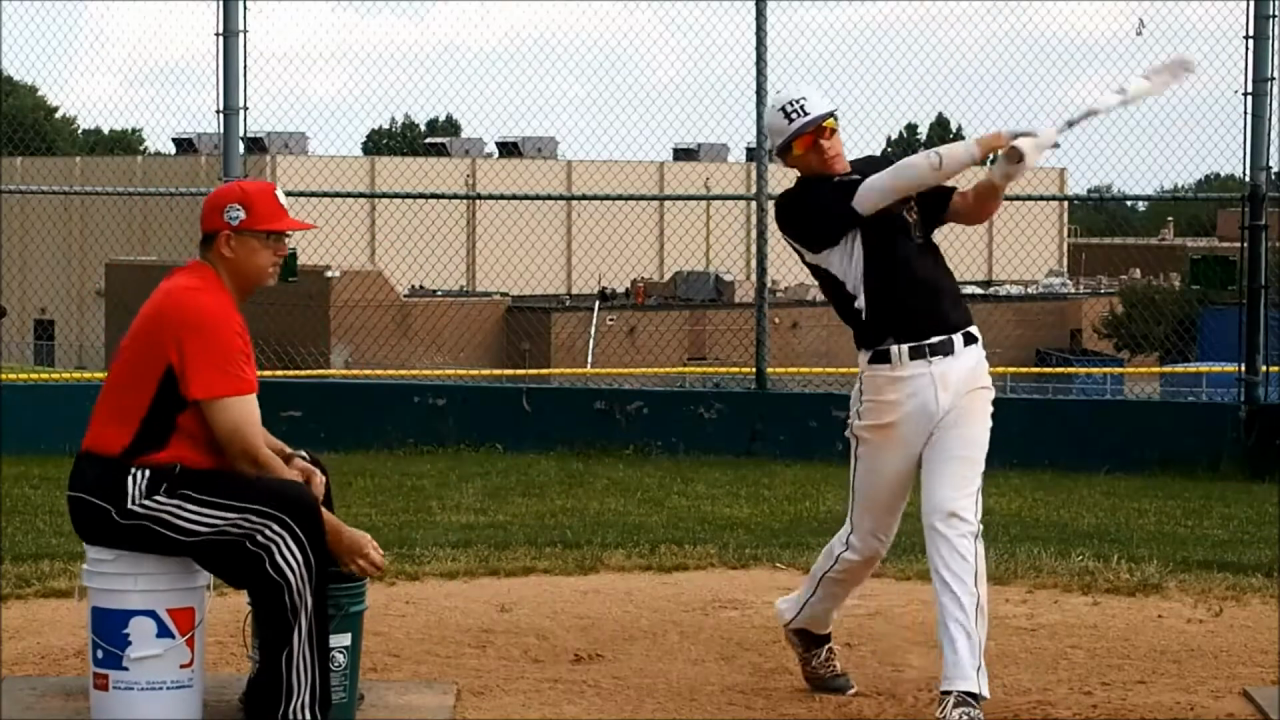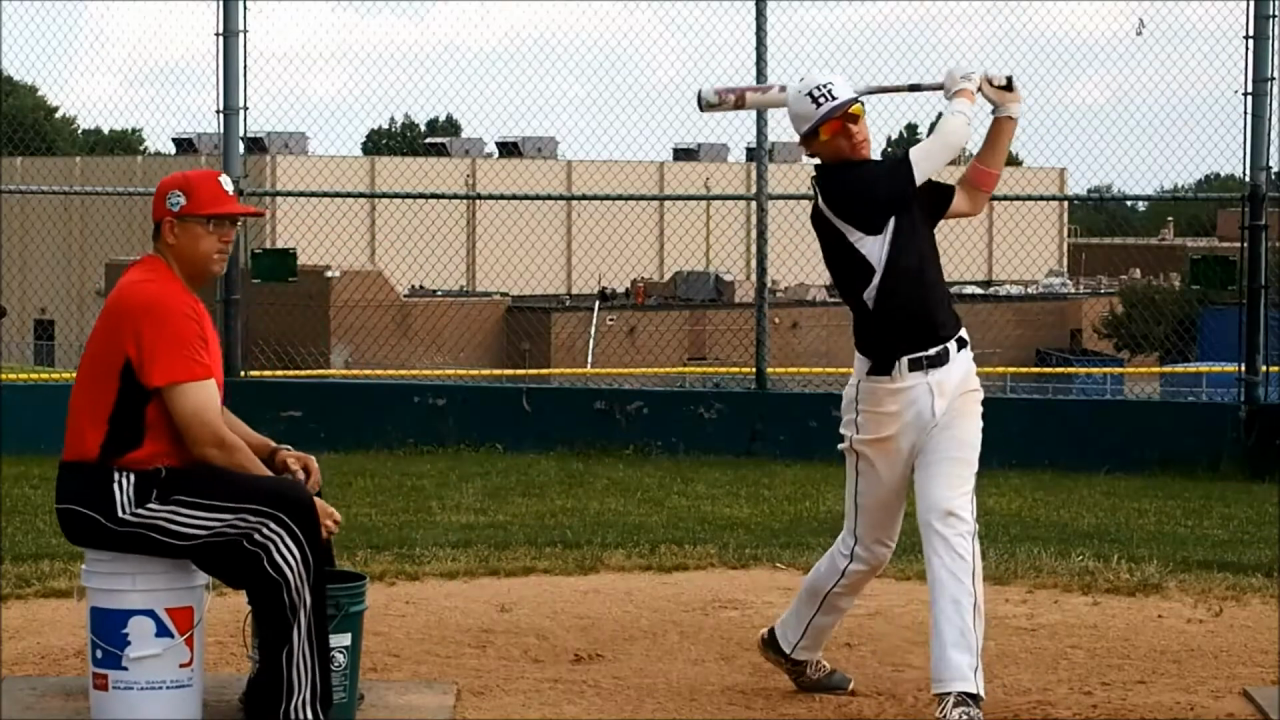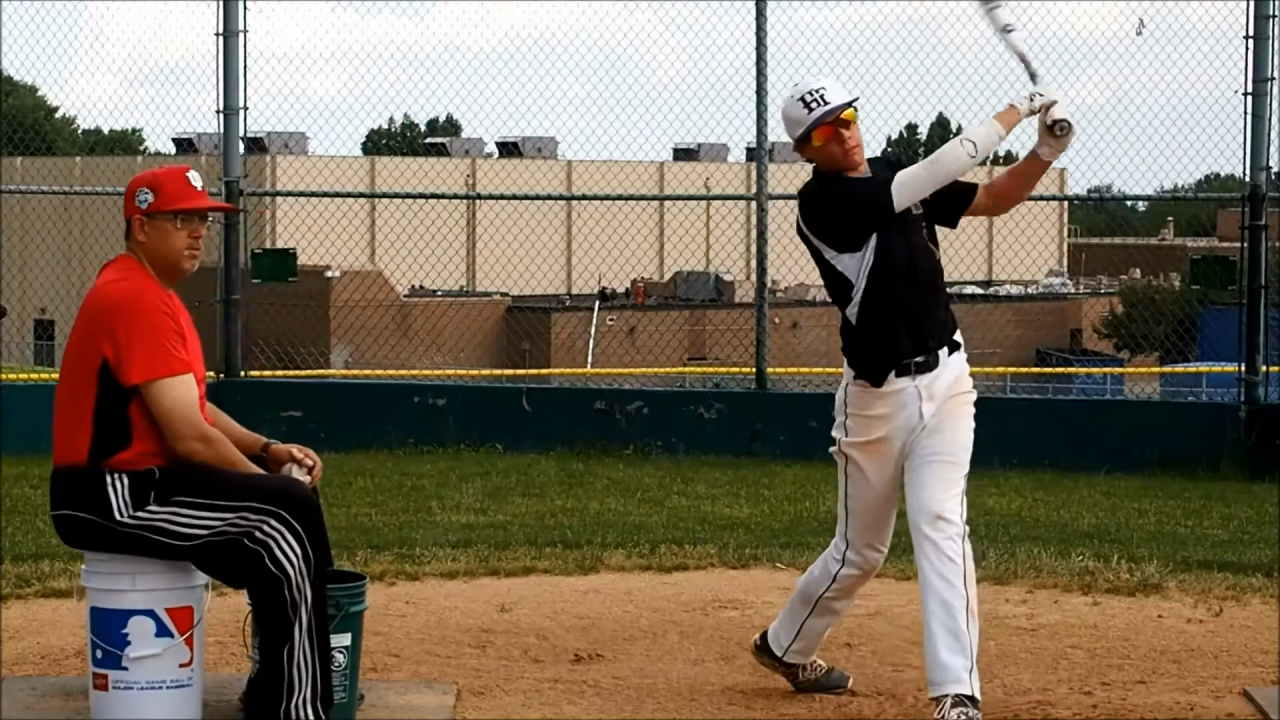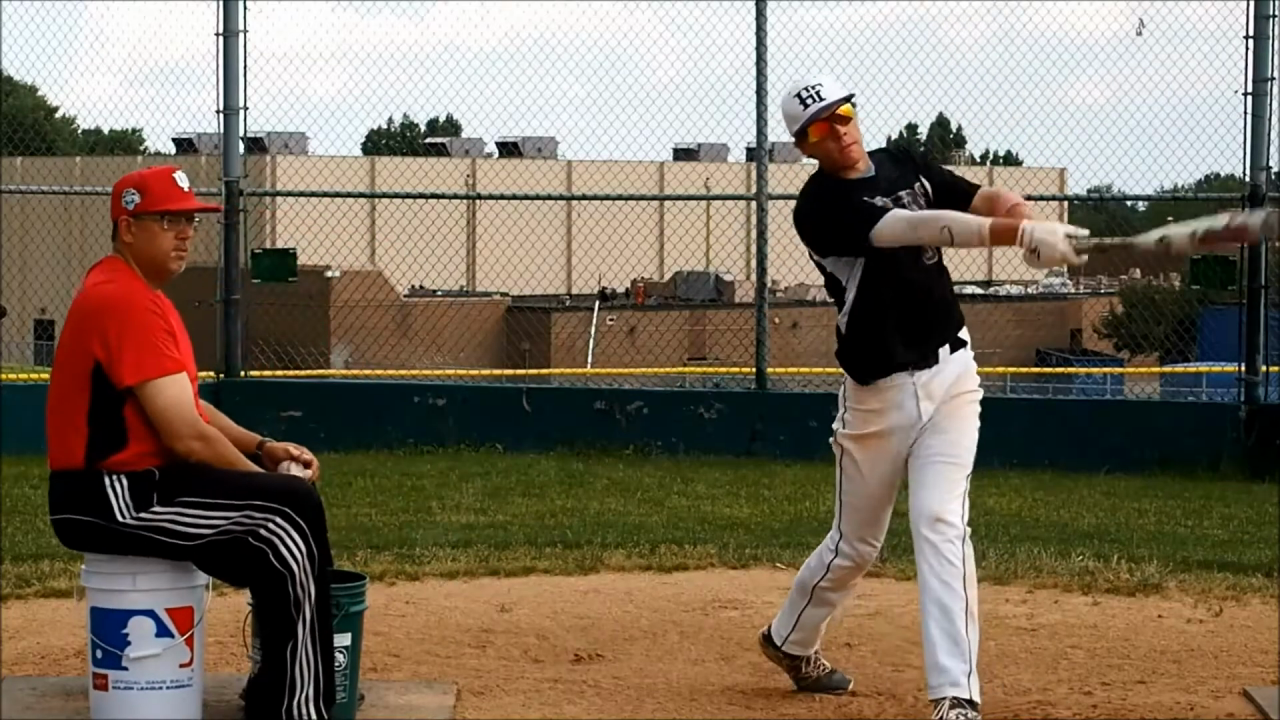
dt=0.2s
person 1, frame 1
left shoulder: (881, 171)
right shoulder: (798, 209)
left elbow: (971, 207)
right elbow: (891, 187)
left wrist: (1013, 162)
right wrist: (989, 142)
left hip: (963, 368)
right hip: (892, 379)
left knee: (953, 522)
right knee: (867, 536)
right ankle: (806, 623)
person 1, frame 2
left shoulder: (889, 177)
right shoulder: (838, 184)
left elbow: (969, 198)
right elbow: (944, 145)
left wrist: (1008, 113)
right wrist: (962, 93)
left hip: (953, 374)
right hip: (886, 389)
left knee: (950, 522)
right knee: (866, 548)
right ankle: (791, 644)
person 1, frame 3
left shoulder: (892, 172)
right shoulder: (821, 201)
left elbow: (992, 197)
right elbow: (943, 167)
left wrist: (1044, 152)
right wrist: (1014, 113)
left hip: (945, 378)
right hip: (876, 396)
left knee: (939, 523)
right knee: (859, 550)
right ankle: (783, 645)
person 1, frame 4
left shoulder: (904, 164)
right shoulder: (816, 209)
left elbow: (992, 203)
right elbow: (917, 228)
left wrist: (1032, 226)
right wrist: (1020, 238)
left hip: (948, 377)
right hip: (876, 393)
left knee: (942, 524)
right knee: (853, 544)
right ankle: (788, 640)
person 2, frame 1
left shoulder: (201, 294)
right shoulder: (207, 311)
left elbow: (232, 422)
right elbow: (246, 456)
left wrist: (289, 459)
right wrist: (329, 530)
left hip: (154, 477)
right hip: (123, 494)
left knee: (306, 492)
right knee: (295, 520)
person 2, frame 2
left shoulder: (171, 292)
right shoulder: (162, 302)
left elbow: (203, 411)
right elbow: (209, 443)
left wrist: (274, 453)
right wrist: (295, 501)
left hip: (139, 478)
right hip: (110, 496)
left knee: (295, 491)
right knee: (288, 517)
person 2, frame 3
left shoulder: (151, 292)
right shoulder: (136, 300)
left elbow: (192, 406)
right elbow: (191, 439)
left wrist: (267, 449)
right wrist: (268, 481)
left hip: (134, 481)
right hip: (106, 497)
left knee: (293, 495)
right knee: (288, 514)
person 2, frame 4
left shoulder: (136, 292)
right shoulder: (126, 301)
left elbow: (187, 405)
right elbow: (187, 437)
left wrist: (261, 447)
right wrist: (269, 482)
left hip: (125, 483)
right hip: (105, 498)
left knee: (291, 497)
right knee: (292, 509)
